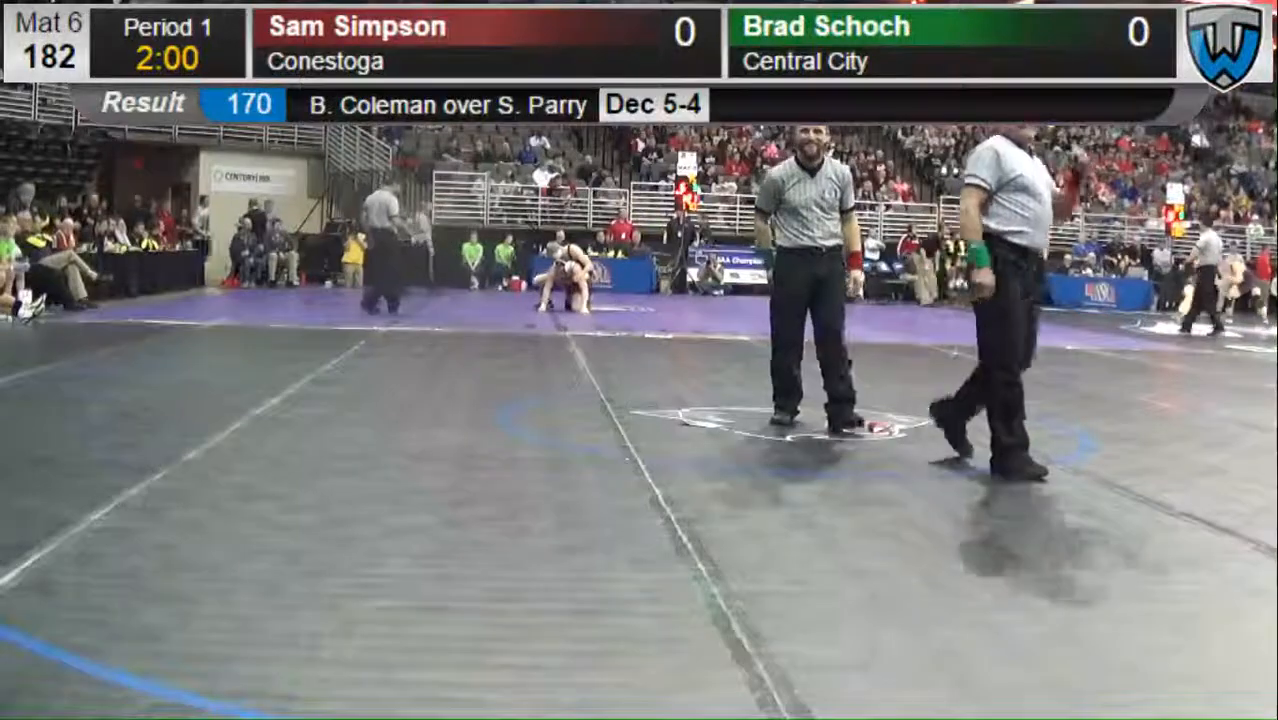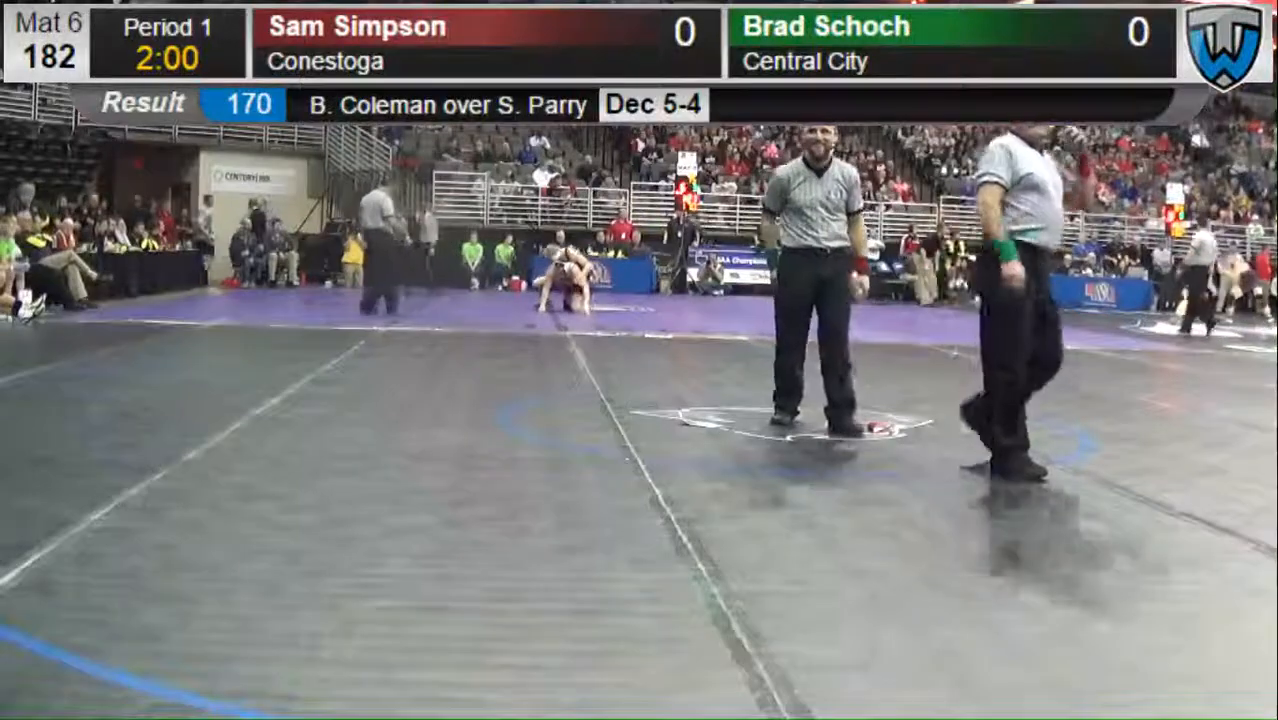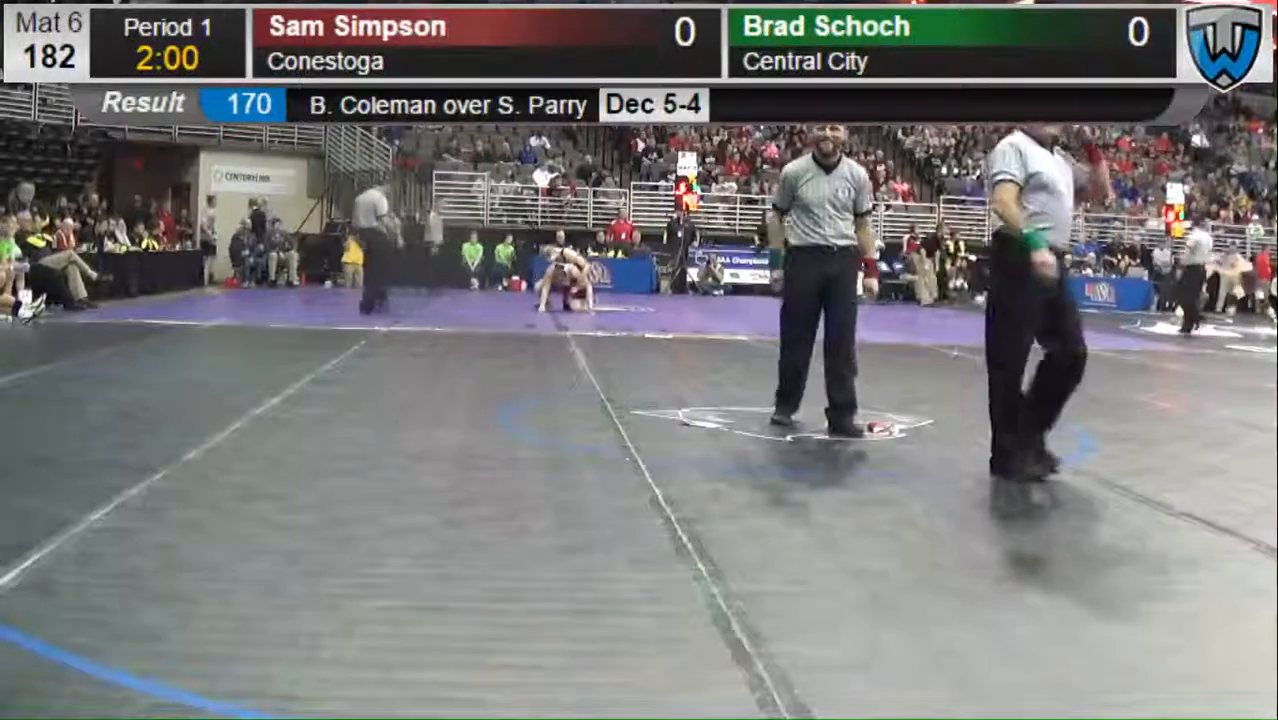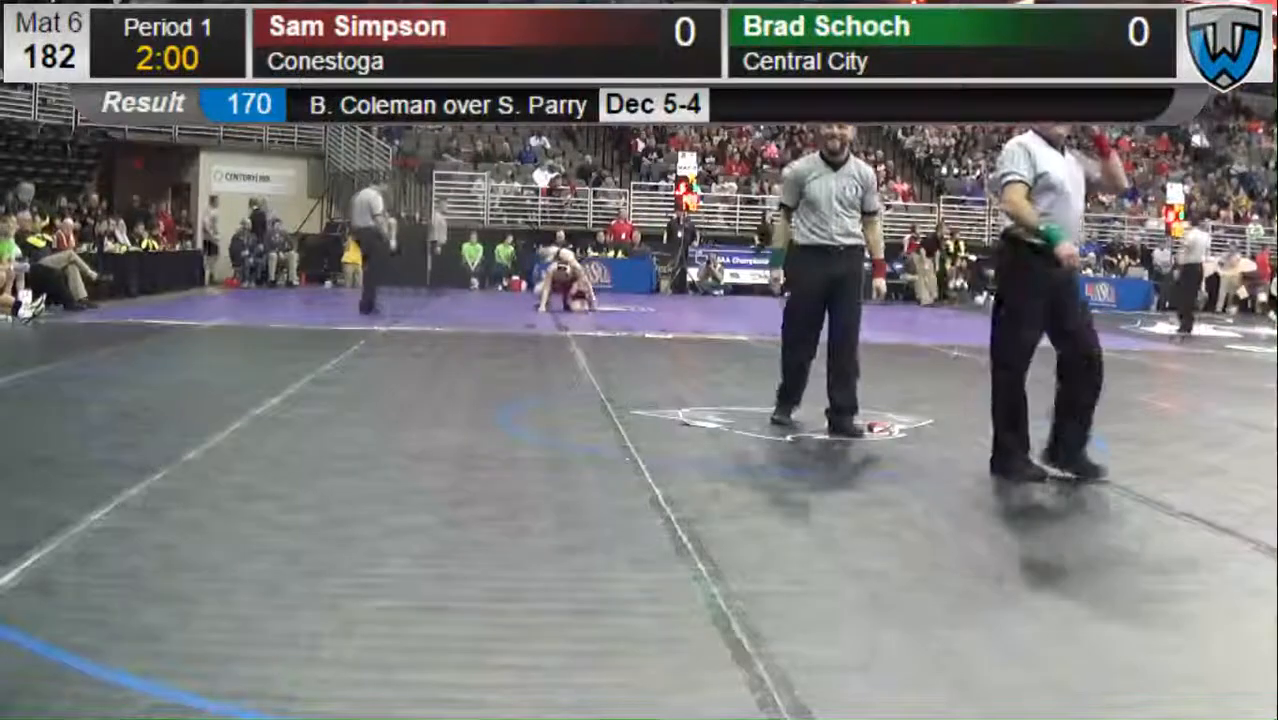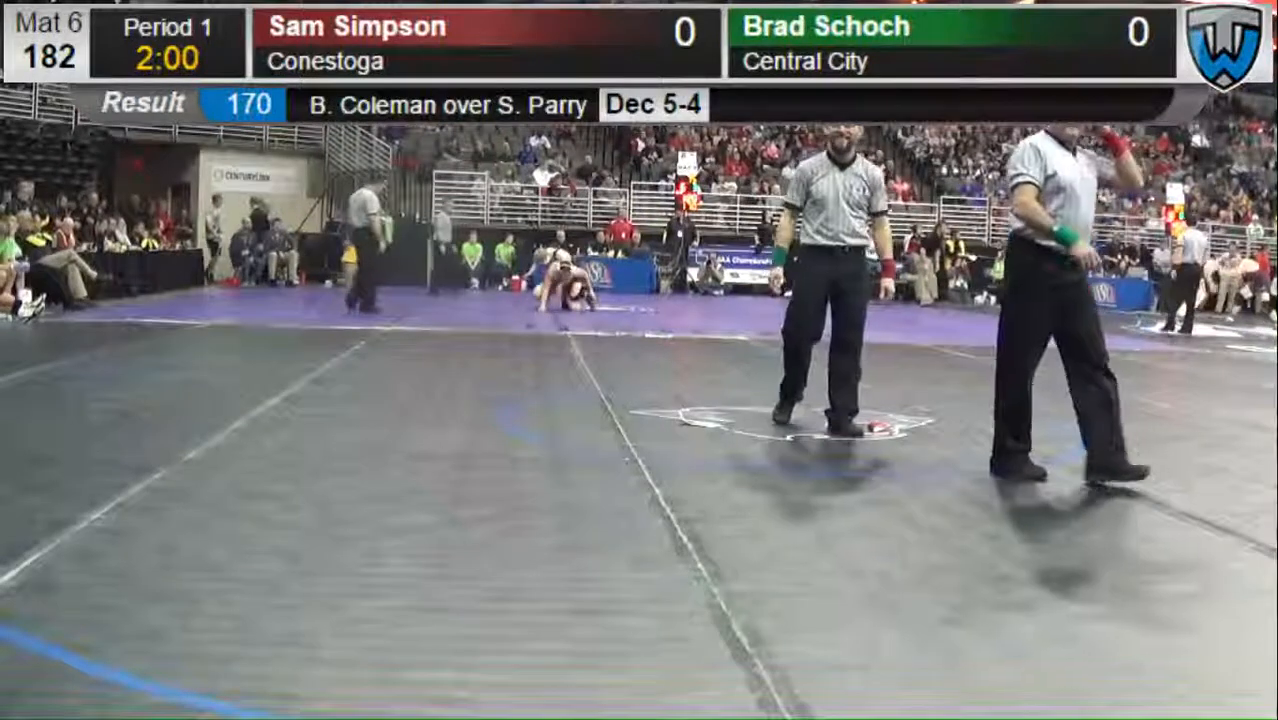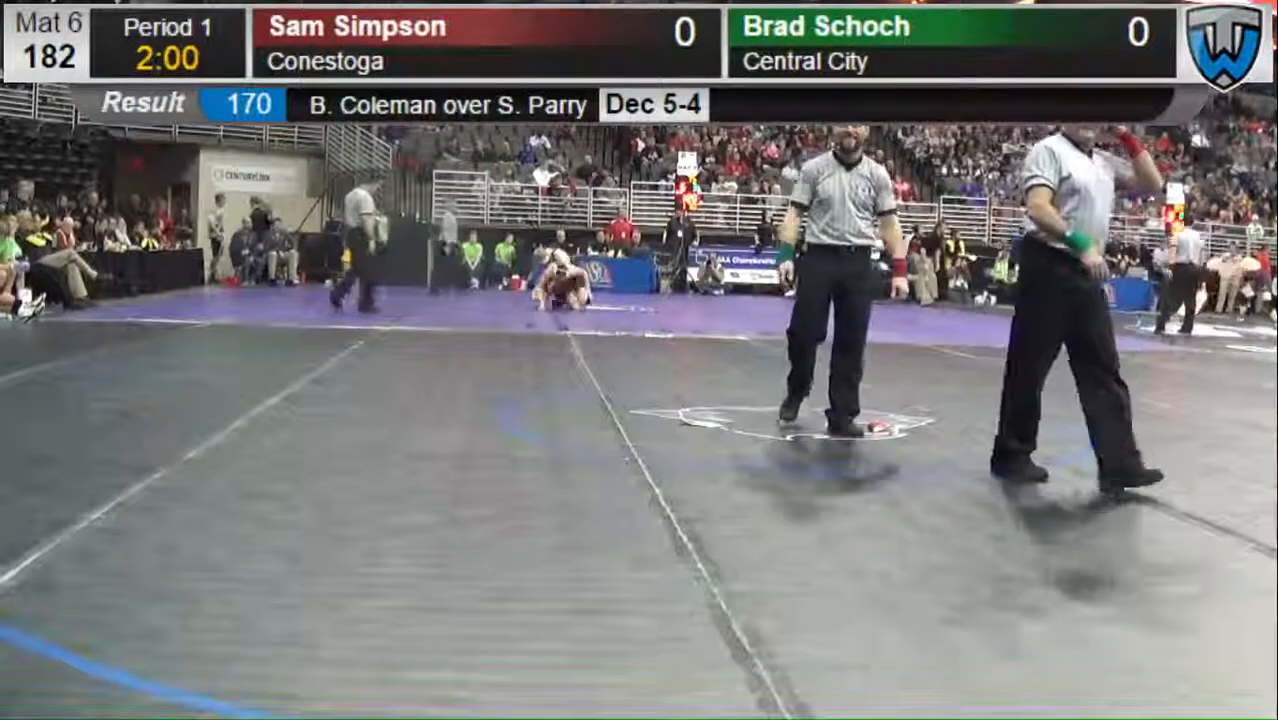
dt=0.1s
person 1, frame 1
left shoulder: (1035, 163)
right shoulder: (993, 151)
left elbow: (1059, 209)
right elbow: (970, 207)
left wrist: (1076, 178)
right wrist: (979, 263)
left hip: (1029, 265)
right hip: (999, 261)
left knee: (1019, 357)
right knee: (1007, 358)
left ankle: (954, 411)
right ankle: (1010, 454)
person 1, frame 2
left shoulder: (1048, 160)
right shoulder: (1004, 149)
left elbow: (1083, 200)
right elbow: (987, 205)
left wrist: (1083, 160)
right wrist: (1007, 256)
left hip: (1038, 265)
right hip: (1008, 263)
left knee: (1047, 355)
right knee: (1007, 358)
left ankle: (984, 411)
right ankle: (1008, 454)
person 1, frame 3
left shoulder: (1060, 158)
right shoulder: (1014, 147)
left elbow: (1101, 192)
right elbow: (1003, 202)
left wrist: (1092, 149)
right wrist: (1034, 246)
left hip: (1049, 266)
right hip: (1019, 263)
left knee: (1071, 354)
right knee: (1009, 359)
left ankle: (1028, 432)
right ankle: (1009, 453)
person 1, frame 4
left shoulder: (1073, 158)
right shoulder: (1023, 148)
left elbow: (1118, 185)
right elbow: (1013, 203)
left wrist: (1100, 140)
right wrist: (1055, 238)
left hip: (1062, 266)
right hip: (1025, 262)
left knee: (1085, 358)
right knee: (1013, 361)
left ankle: (1066, 448)
right ankle: (1010, 455)
person 1, frame 5
left shoulder: (1086, 159)
right shoulder: (1034, 148)
left elbow: (1133, 183)
right elbow: (1023, 205)
left wrist: (1112, 138)
right wrist: (1071, 238)
left hip: (1073, 268)
right hip: (1035, 263)
left knee: (1092, 363)
right knee: (1019, 363)
left ankle: (1106, 458)
right ankle: (1009, 454)
person 1, frame 6
left shoulder: (1104, 161)
right shoulder: (1049, 151)
left elbow: (1150, 183)
right elbow: (1039, 207)
left wrist: (1129, 140)
right wrist: (1082, 246)
left hip: (1086, 272)
right hip: (1051, 267)
left knee: (1103, 369)
right knee: (1029, 365)
left ankle: (1119, 464)
right ankle: (1011, 454)
person 2, frame 1
left shoulder: (841, 173)
right shoulder: (778, 176)
left elbow: (848, 219)
right elbow: (762, 219)
right wrist: (769, 260)
left hip: (830, 261)
right hip: (792, 261)
left knee: (833, 336)
right knee: (786, 338)
left ankle: (841, 409)
right ankle: (785, 404)
person 2, frame 2
left shoulder: (848, 175)
right shoulder: (785, 175)
left elbow: (855, 223)
right elbow: (769, 220)
left wrist: (862, 267)
right wrist: (774, 261)
left hip: (836, 262)
right hip: (796, 261)
left knee: (836, 339)
right knee: (790, 338)
left ankle: (840, 414)
right ankle: (786, 405)
person 2, frame 3
left shoulder: (857, 175)
right shoulder: (794, 172)
left elbow: (863, 224)
right elbow: (777, 218)
left wrist: (871, 269)
right wrist: (776, 262)
left hip: (843, 262)
right hip: (803, 260)
left knee: (842, 340)
right knee: (795, 336)
left ankle: (841, 415)
right ankle: (786, 403)
person 2, frame 4
left shoulder: (864, 173)
right shoulder: (800, 170)
left elbow: (871, 224)
right elbow: (785, 217)
left wrist: (879, 270)
right wrist: (777, 262)
left hip: (848, 261)
right hip: (808, 258)
left knee: (845, 341)
right knee: (798, 334)
left ankle: (841, 415)
right ankle: (787, 401)
person 2, frame 5
left shoulder: (871, 174)
right shoulder: (808, 170)
left elbow: (879, 224)
right elbow: (789, 216)
left wrist: (888, 271)
right wrist: (778, 260)
left hip: (853, 262)
right hip: (814, 259)
left knee: (848, 342)
right knee: (799, 333)
left ankle: (842, 415)
right ankle: (788, 396)
person 2, frame 6
left shoulder: (877, 174)
right shoulder: (814, 169)
left elbow: (890, 222)
right elbow: (794, 214)
left wrist: (899, 268)
right wrist: (786, 256)
left hip: (859, 262)
right hip: (819, 258)
left knee: (851, 342)
right knee: (803, 331)
left ankle: (841, 415)
right ankle: (795, 393)
